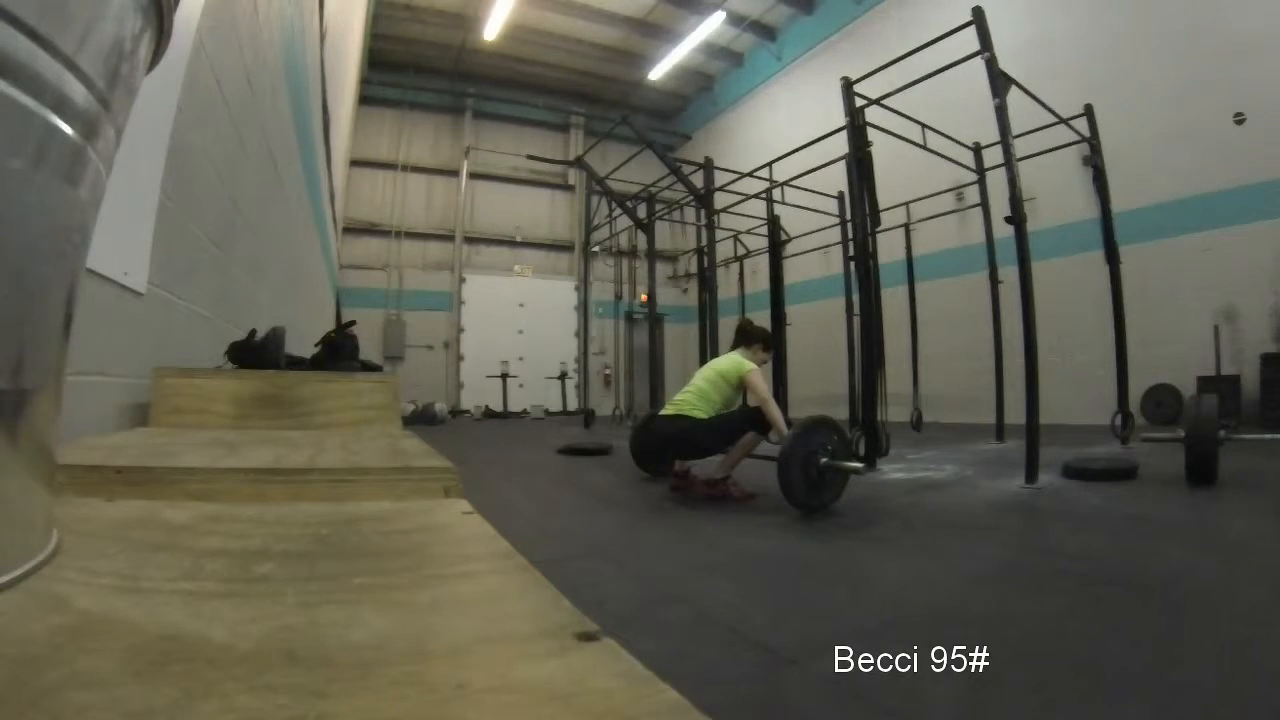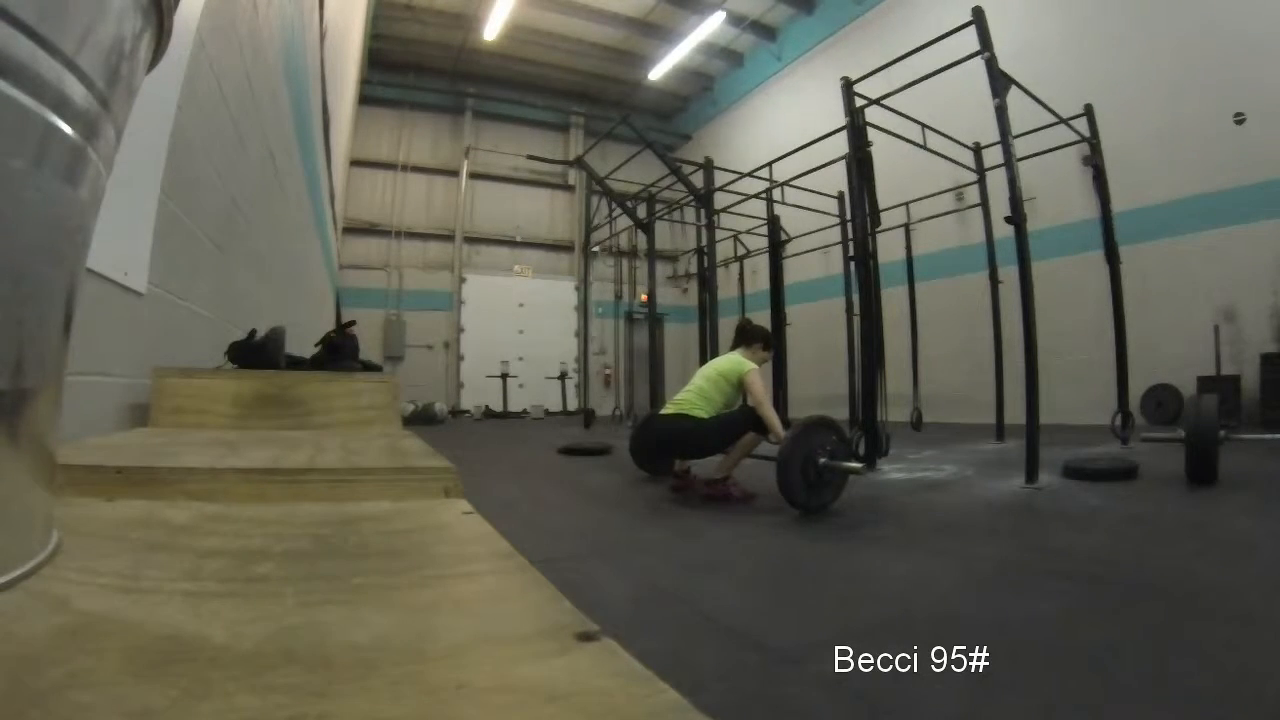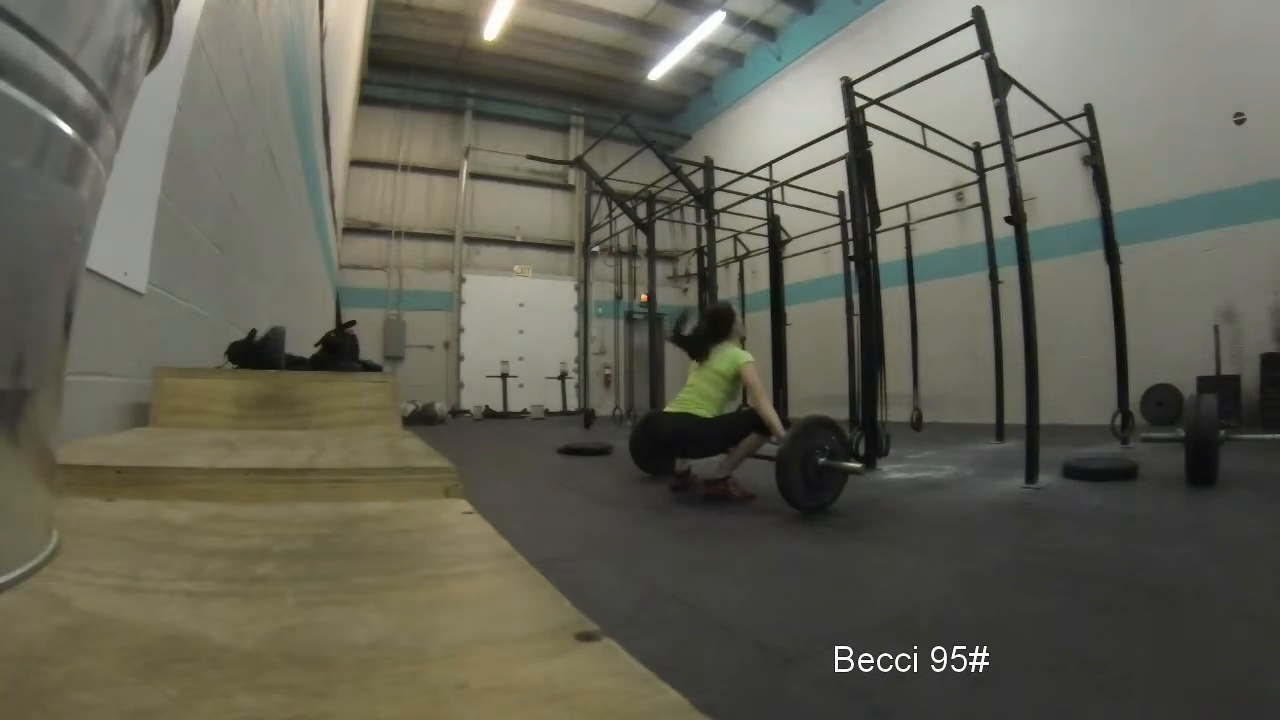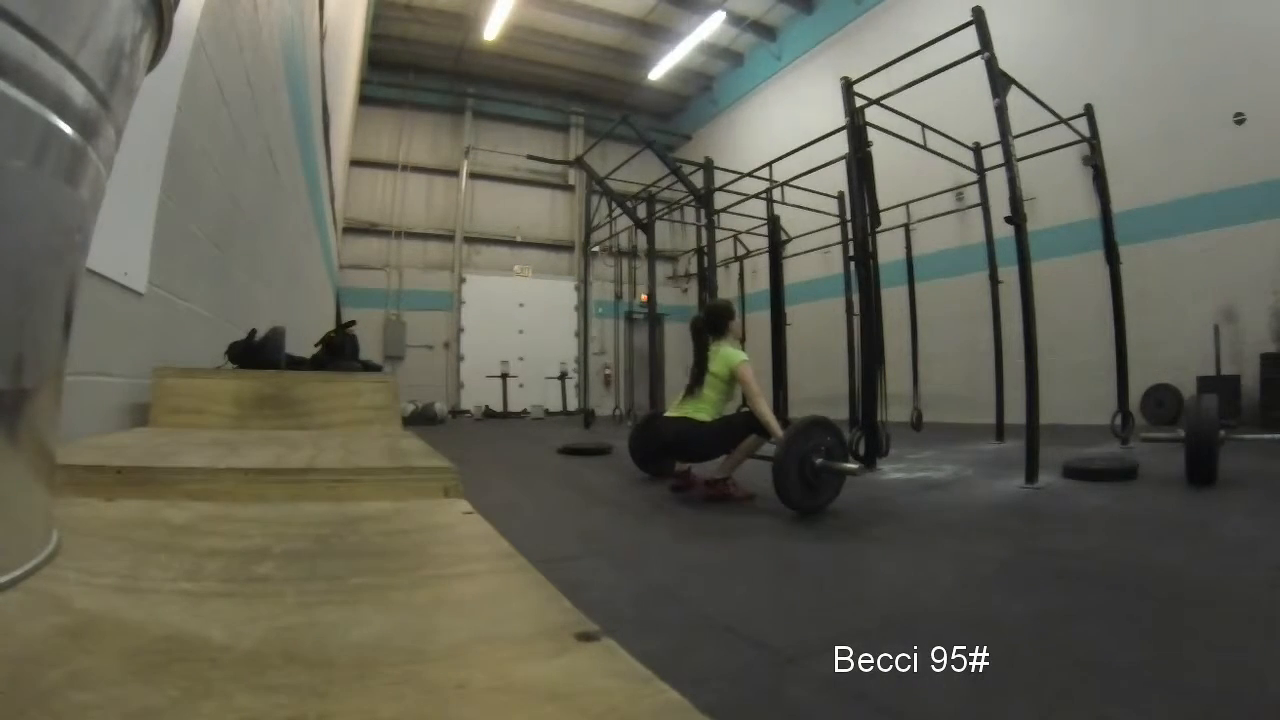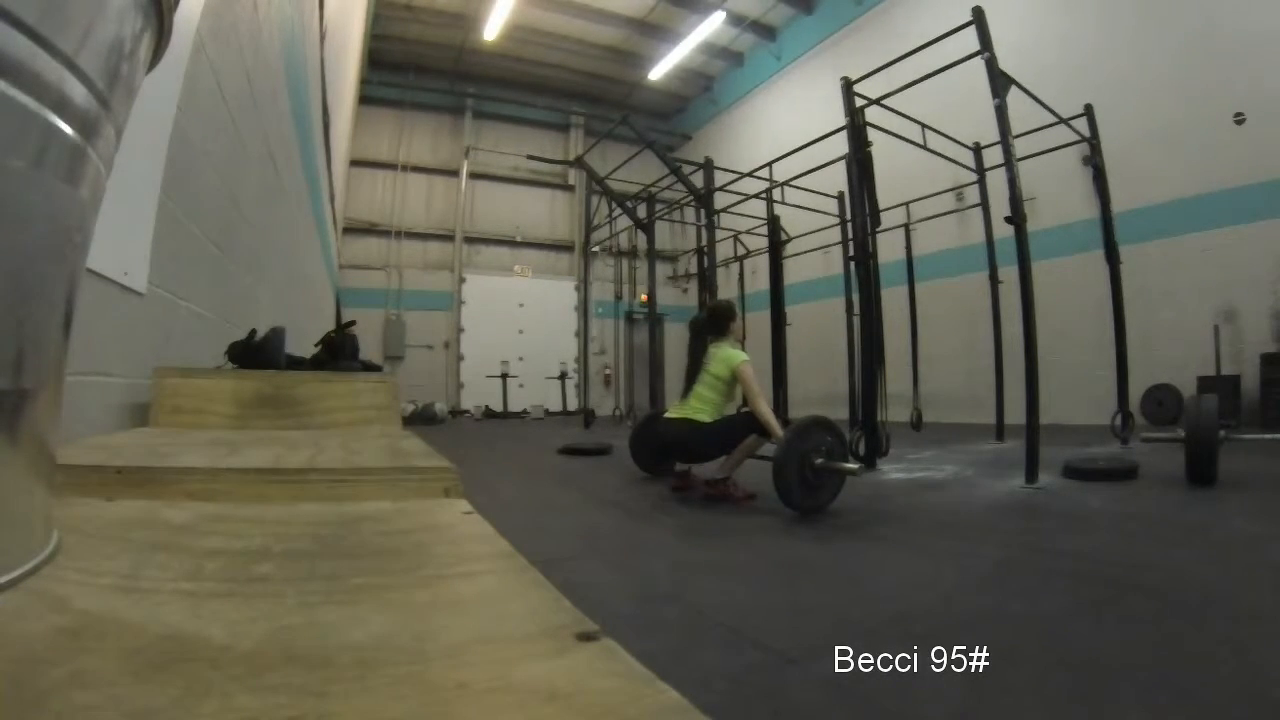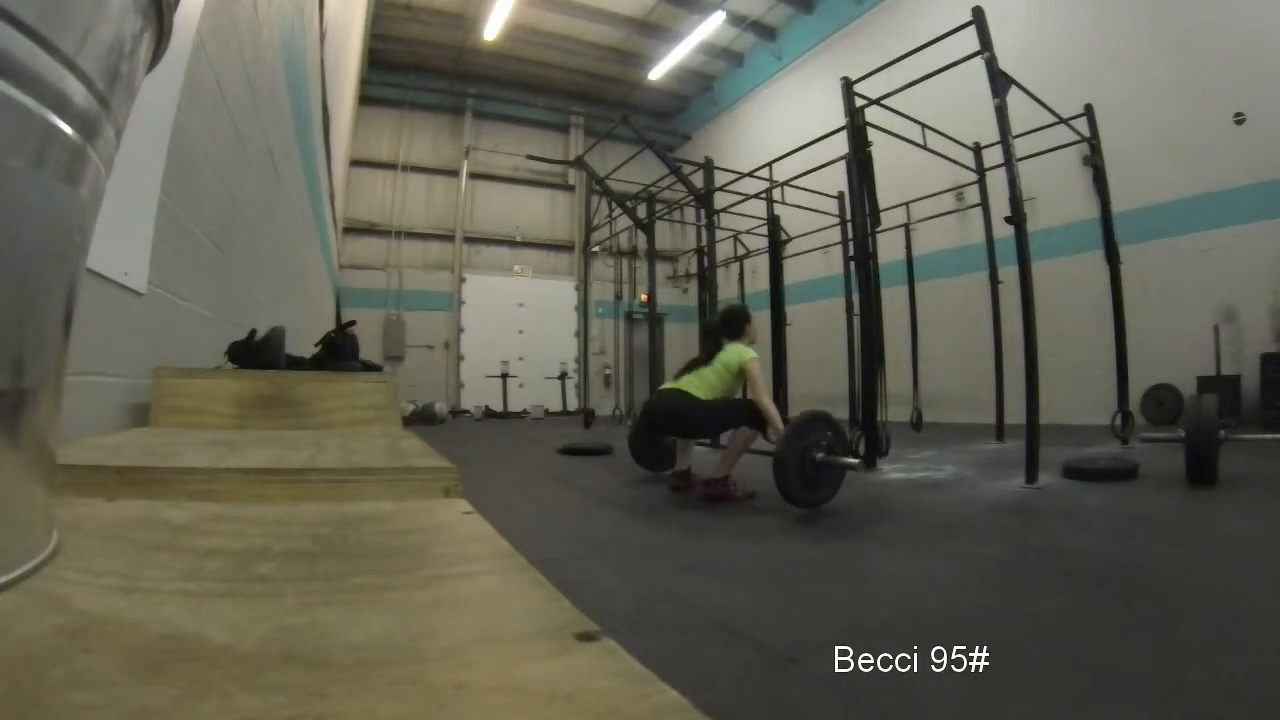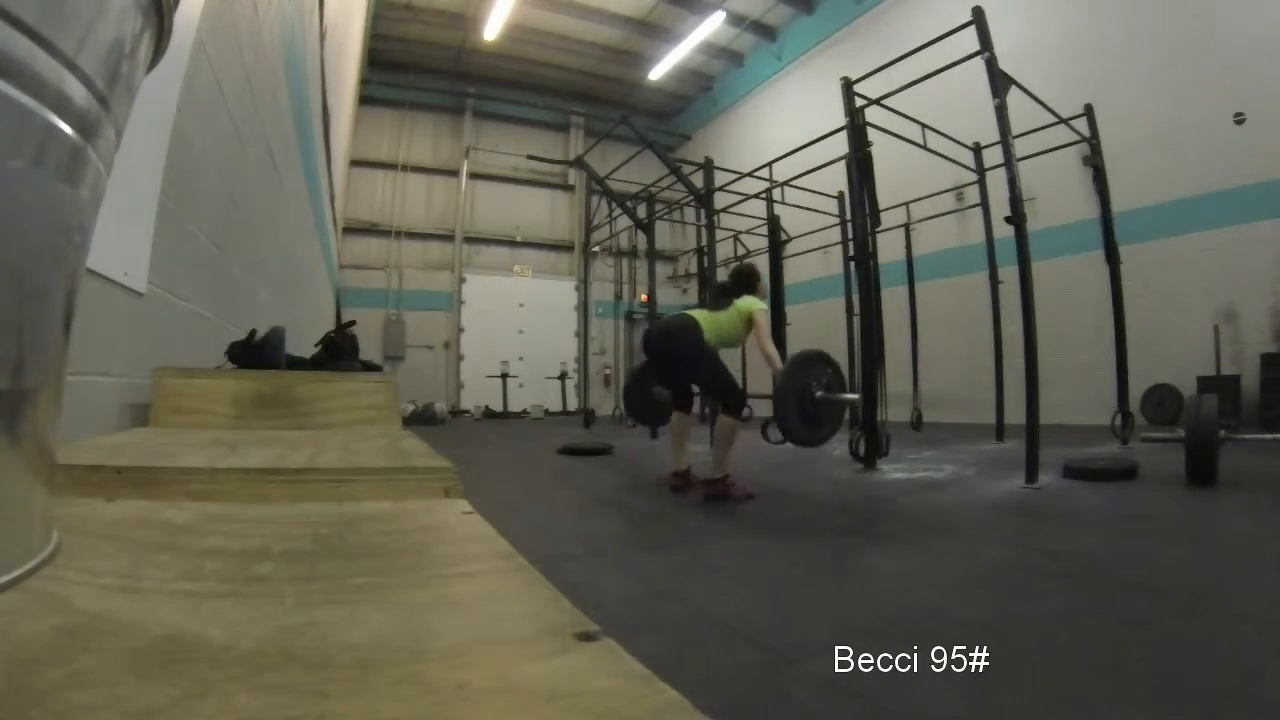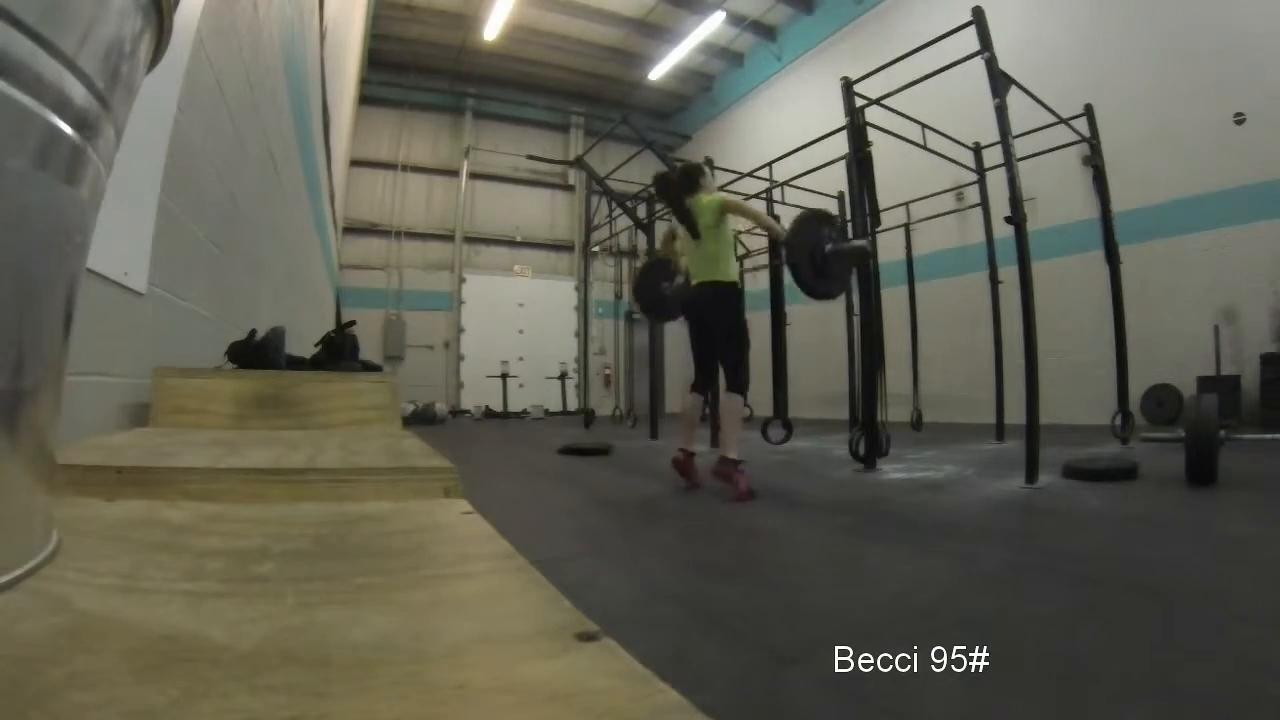
dt=0.4s
person 1, frame 1
left shoulder: (719, 361)
right shoulder: (745, 366)
right elbow: (766, 401)
left hip: (661, 430)
right hip: (684, 433)
right knee: (761, 417)
left ankle: (681, 473)
right ankle: (717, 481)
person 1, frame 2
left shoulder: (719, 361)
right shoulder: (746, 366)
right elbow: (763, 404)
left hip: (659, 430)
right hip: (683, 433)
right knee: (759, 419)
left ankle: (681, 473)
right ankle: (717, 481)
person 1, frame 3
left shoulder: (704, 354)
right shoulder: (739, 357)
right elbow: (762, 402)
left hip: (664, 428)
right hip: (689, 433)
right knee: (762, 421)
left ankle: (682, 473)
right ankle: (718, 480)
person 1, frame 4
left shoulder: (704, 353)
right shoulder: (734, 356)
right elbow: (757, 402)
left hip: (667, 432)
right hip: (691, 437)
right knee: (761, 423)
left ankle: (682, 473)
right ankle: (718, 481)
person 1, frame 5
left shoulder: (703, 353)
right shoulder: (735, 357)
right elbow: (758, 402)
left hip: (668, 433)
right hip: (692, 438)
right knee: (761, 422)
left ankle: (682, 473)
right ankle: (719, 481)
person 1, frame 6
left shoulder: (716, 350)
right shoulder: (745, 354)
right elbow: (763, 399)
left hip: (652, 411)
right hip: (678, 411)
right knee: (754, 414)
left ankle: (681, 473)
right ankle: (717, 482)
person 1, frame 7
left shoulder: (726, 303)
right shoulder: (755, 305)
right elbow: (766, 344)
left hip: (656, 335)
right hip: (681, 337)
left knee: (682, 399)
right knee: (733, 399)
left ankle: (680, 473)
right ankle: (717, 481)
person 1, frame 8
left shoulder: (681, 212)
right shoulder: (713, 202)
left elbow: (668, 245)
right elbow: (755, 214)
right wrist: (787, 237)
left hip: (697, 299)
right hip: (720, 298)
left knee: (703, 379)
right knee: (736, 379)
left ankle: (684, 453)
right ankle: (730, 462)
